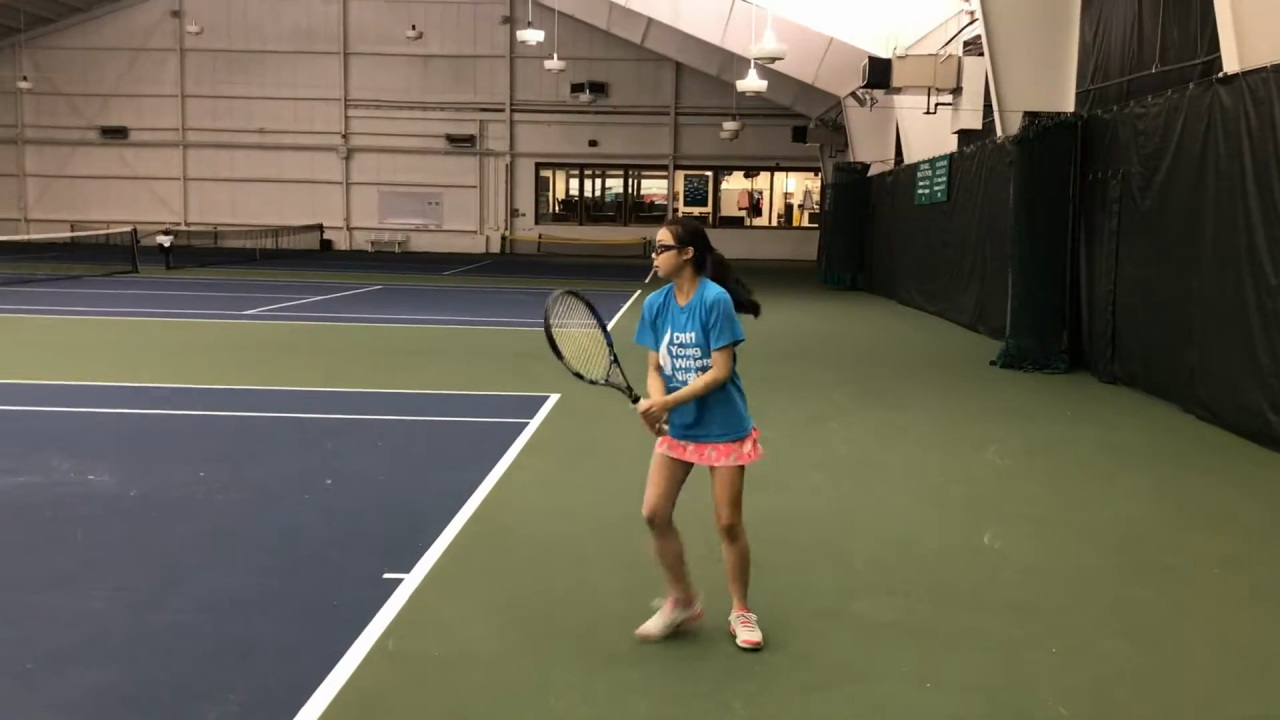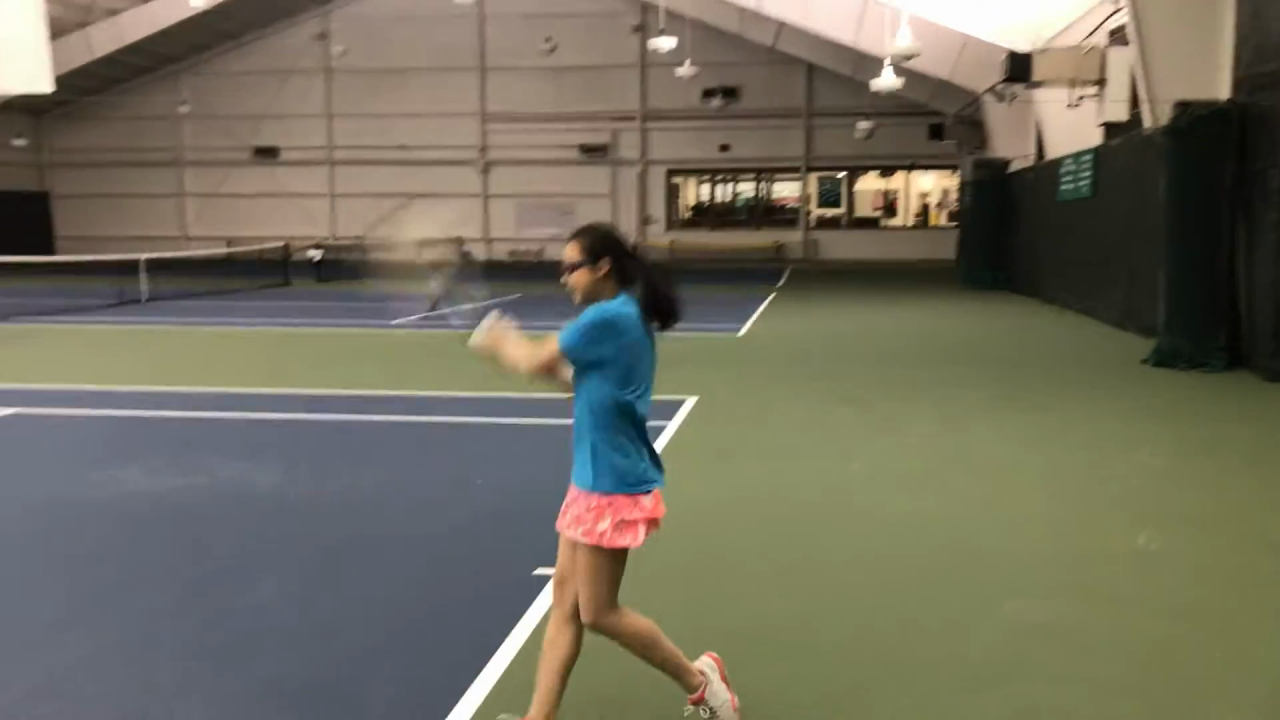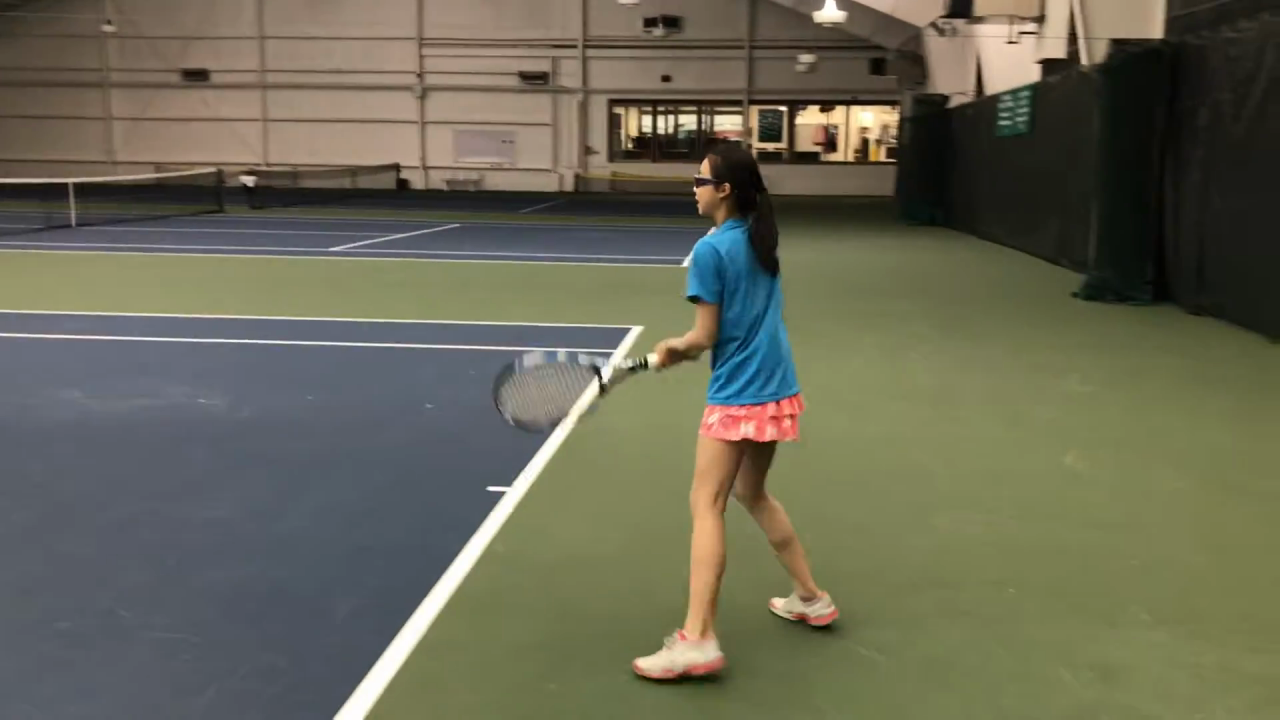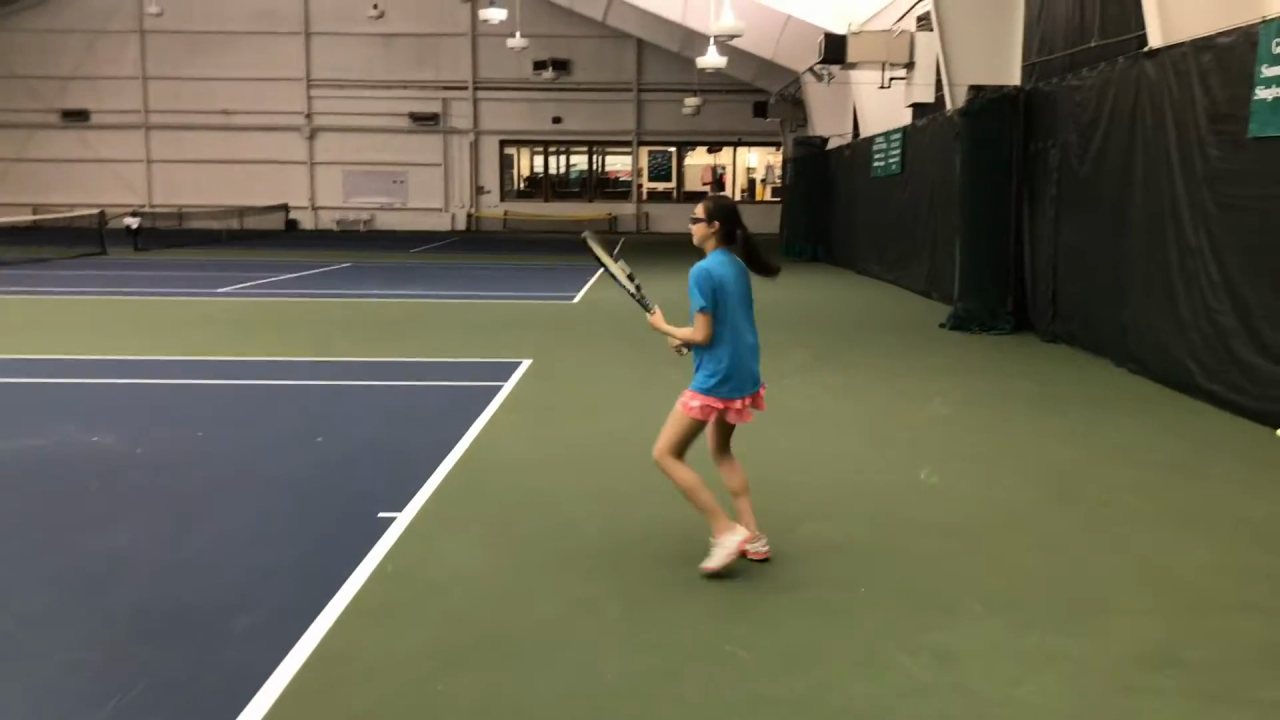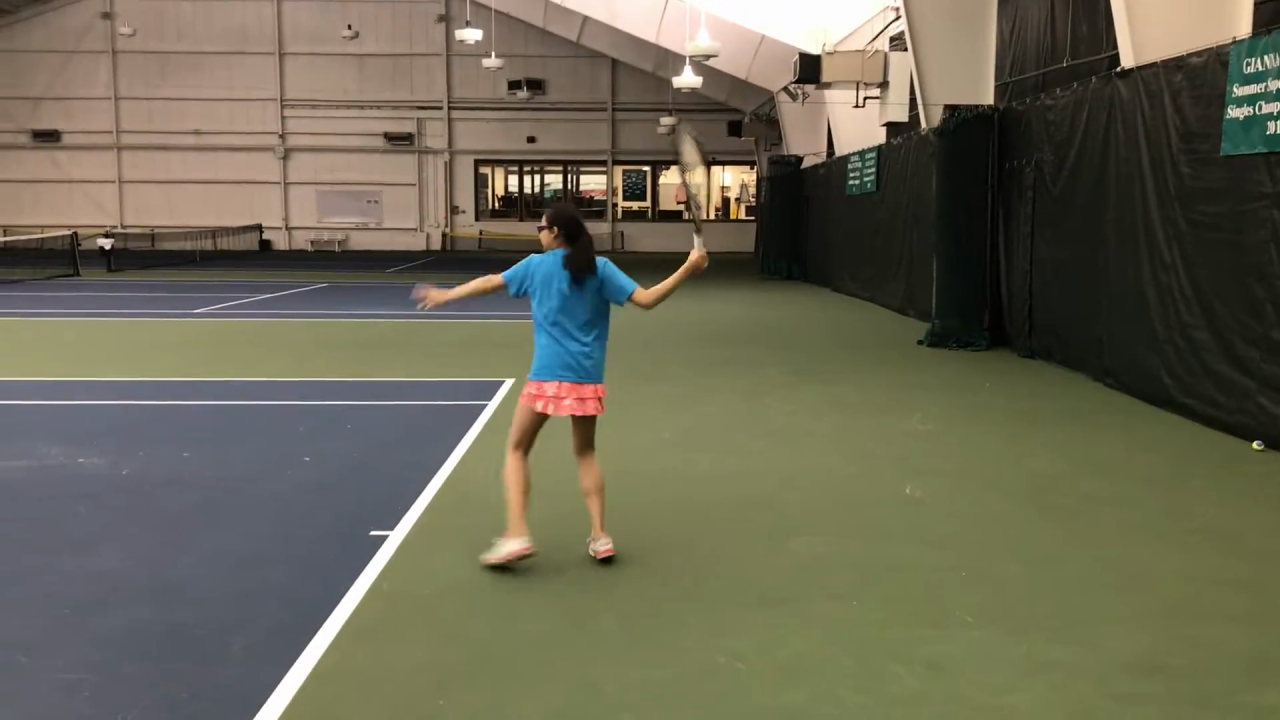
dt=1s
person 1, frame 1
left shoulder: (715, 299)
right shoulder: (655, 304)
left elbow: (721, 372)
right elbow: (655, 368)
left wrist: (668, 403)
right wrist: (655, 401)
left hip: (724, 429)
right hip: (677, 429)
left knee: (728, 523)
right knee: (654, 513)
left ankle: (740, 611)
right ankle: (680, 602)
person 1, frame 2
left shoulder: (605, 319)
right shoulder: (628, 315)
left elbow: (538, 363)
right elbow: (570, 375)
left wrist: (499, 342)
right wrist: (512, 339)
left hip: (615, 487)
right hip: (593, 481)
left knee: (598, 614)
right knee: (566, 604)
left ankle: (697, 679)
person 1, frame 3
left shoulder: (710, 248)
right shoulder: (761, 244)
left elbow: (704, 336)
left wrist: (671, 349)
right wrist: (690, 343)
left hip: (738, 396)
right hip: (776, 391)
left knee: (705, 506)
right knee: (752, 491)
left ankle: (697, 639)
right ankle: (810, 597)
person 1, frame 4
left shoulder: (703, 271)
right shoulder: (737, 266)
left elbow: (703, 336)
left wrist: (664, 327)
right wrist: (686, 337)
left hip: (713, 383)
right hip: (743, 378)
left knee: (665, 454)
right knee: (721, 451)
left ankle: (727, 530)
right ankle: (752, 536)
person 1, frame 5
left shoulder: (535, 265)
right shoulder: (600, 268)
left elbow: (489, 283)
right elbow: (646, 300)
left wrist: (445, 295)
right wrist: (688, 269)
left hip: (546, 378)
right hip: (586, 377)
left knee: (516, 451)
right knee: (585, 453)
left ankle: (516, 536)
right ankle: (600, 537)
